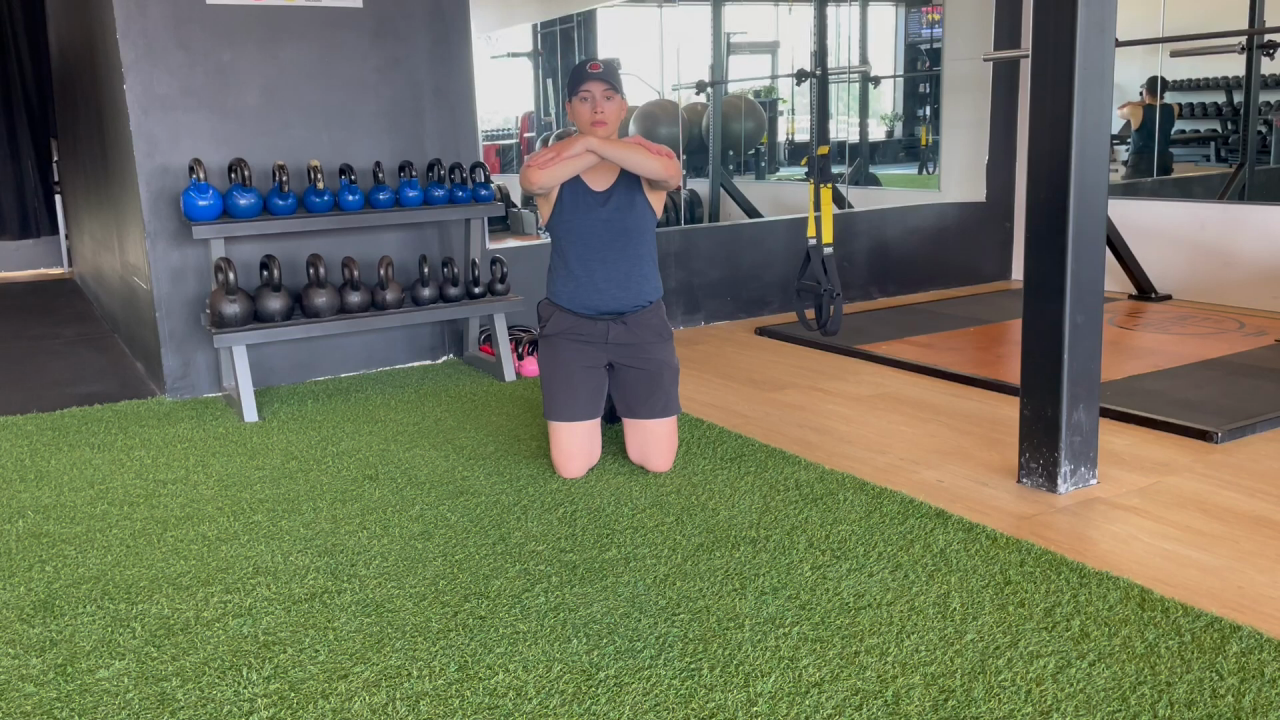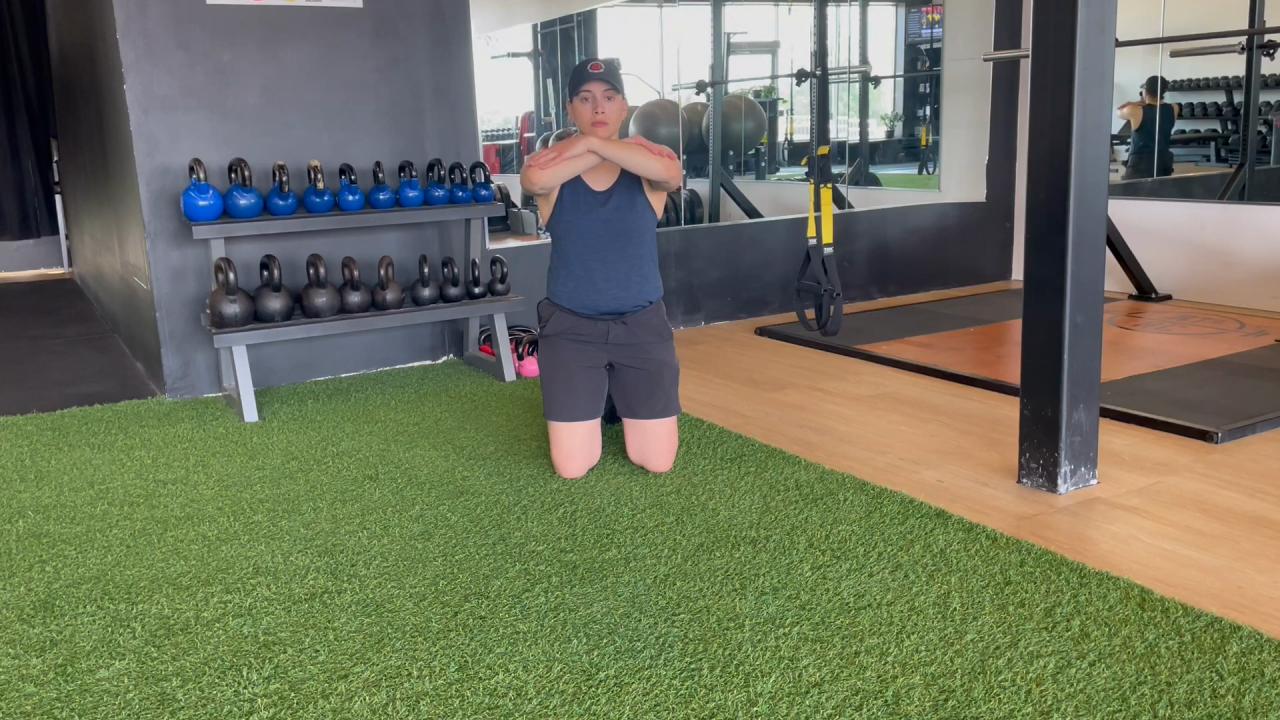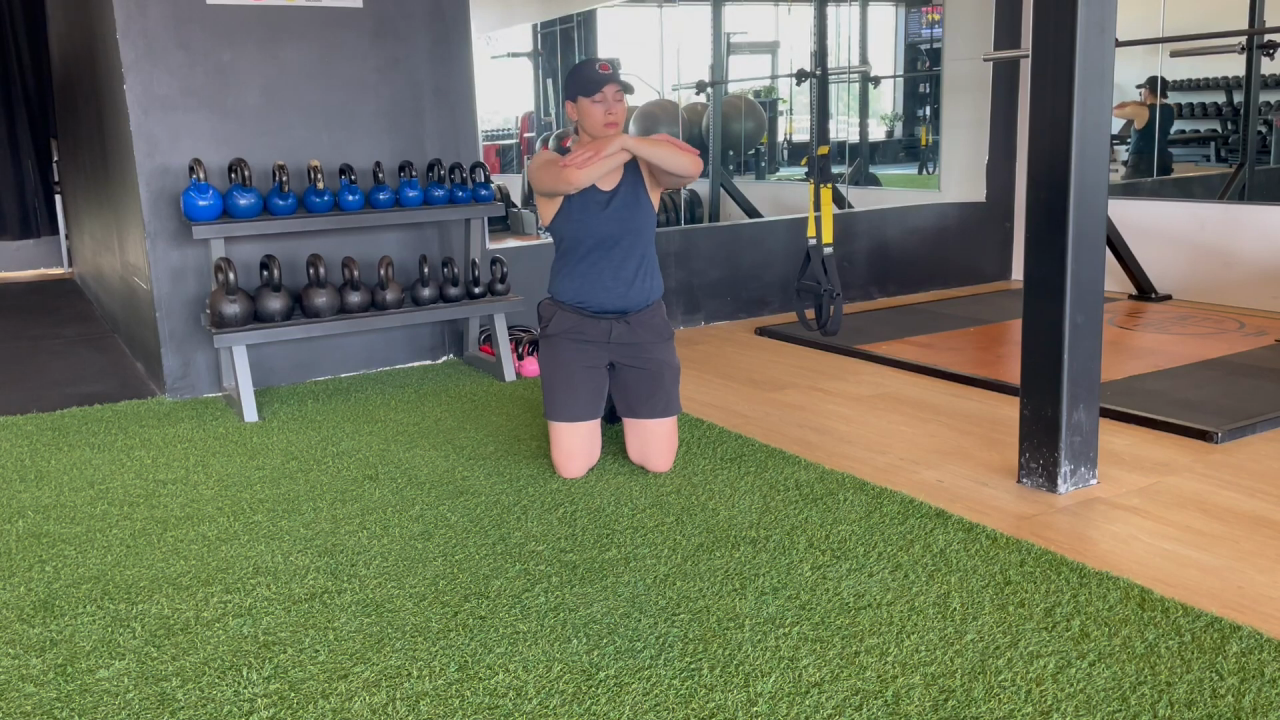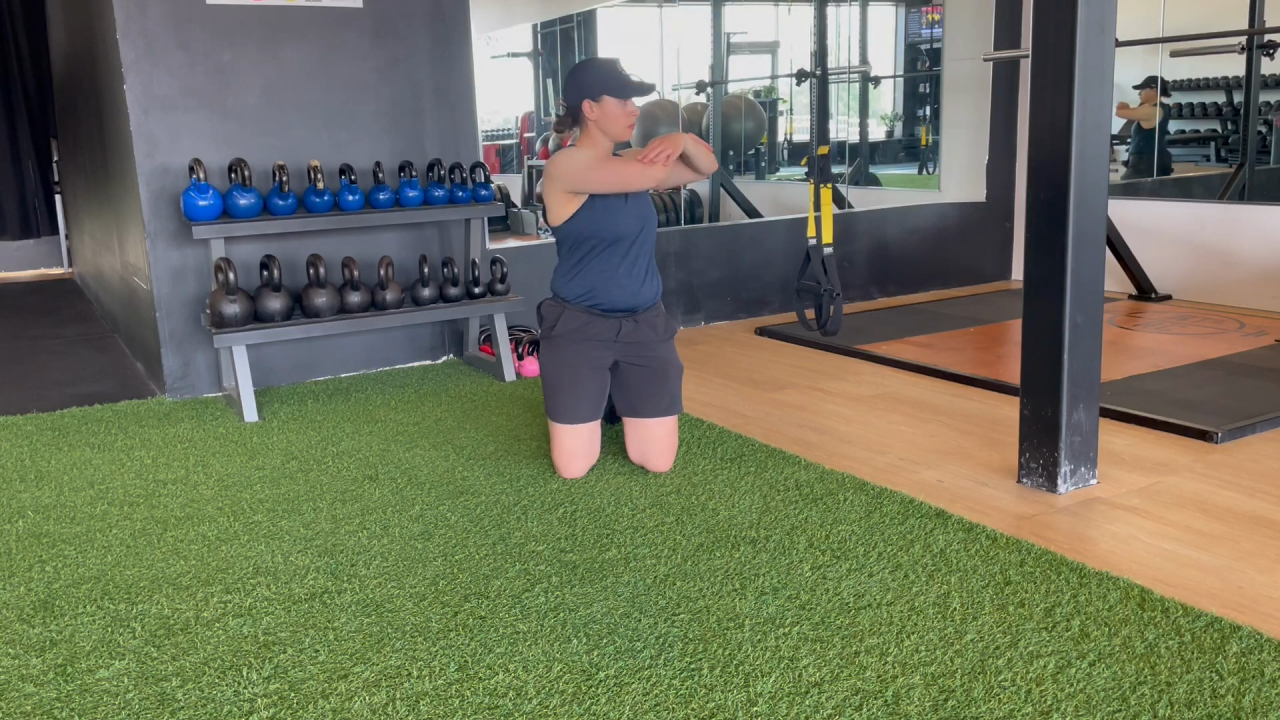
dt=0.4s
person 1, frame 1
left shoulder: (648, 166)
right shoulder: (552, 165)
left elbow: (668, 170)
right elbow: (534, 178)
left wrist: (592, 143)
right wrist: (616, 147)
left hip: (641, 326)
right hip: (571, 329)
left knee: (657, 464)
right knee: (571, 468)
left ankle: (620, 397)
right ankle: (596, 401)
person 1, frame 2
left shoulder: (648, 167)
right shoulder: (552, 163)
left elbow: (669, 171)
right elbow: (535, 178)
left wrist: (593, 144)
right wrist: (621, 149)
left hip: (642, 326)
right hip: (571, 329)
left knee: (657, 463)
right knee: (572, 468)
left ankle: (619, 399)
right ankle: (593, 402)
person 1, frame 3
left shoulder: (646, 167)
right shoulder: (551, 164)
left elbow: (691, 166)
right elbow: (572, 178)
left wrist: (625, 142)
right wrist: (639, 144)
left hip: (644, 326)
right hip: (573, 328)
left knee: (657, 463)
right knee: (572, 468)
left ankle: (621, 399)
right ankle: (596, 400)
person 1, frame 4
left shoulder: (632, 161)
right shoulder: (565, 165)
left elbow: (706, 167)
right elbow: (645, 175)
left wrist: (682, 140)
right wrist: (670, 145)
left hip: (645, 325)
right hip: (578, 329)
left knee: (658, 463)
right knee: (573, 468)
left ankle: (620, 397)
right ankle: (595, 399)
